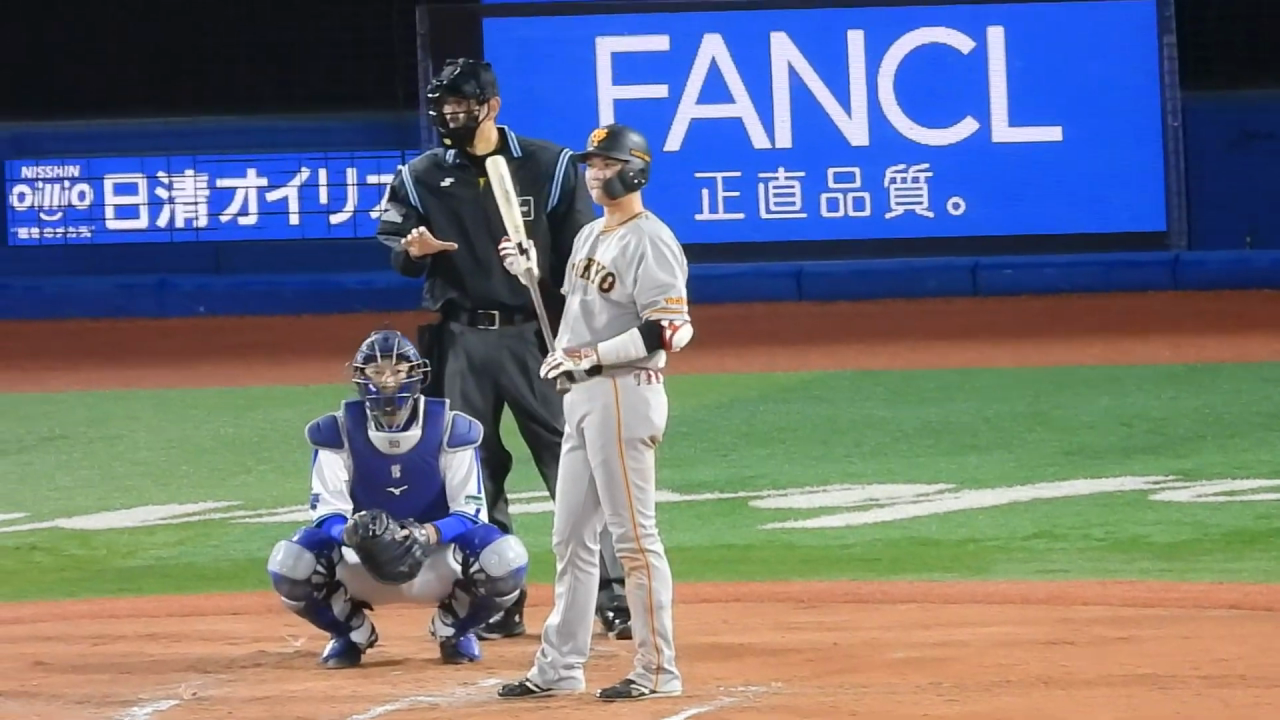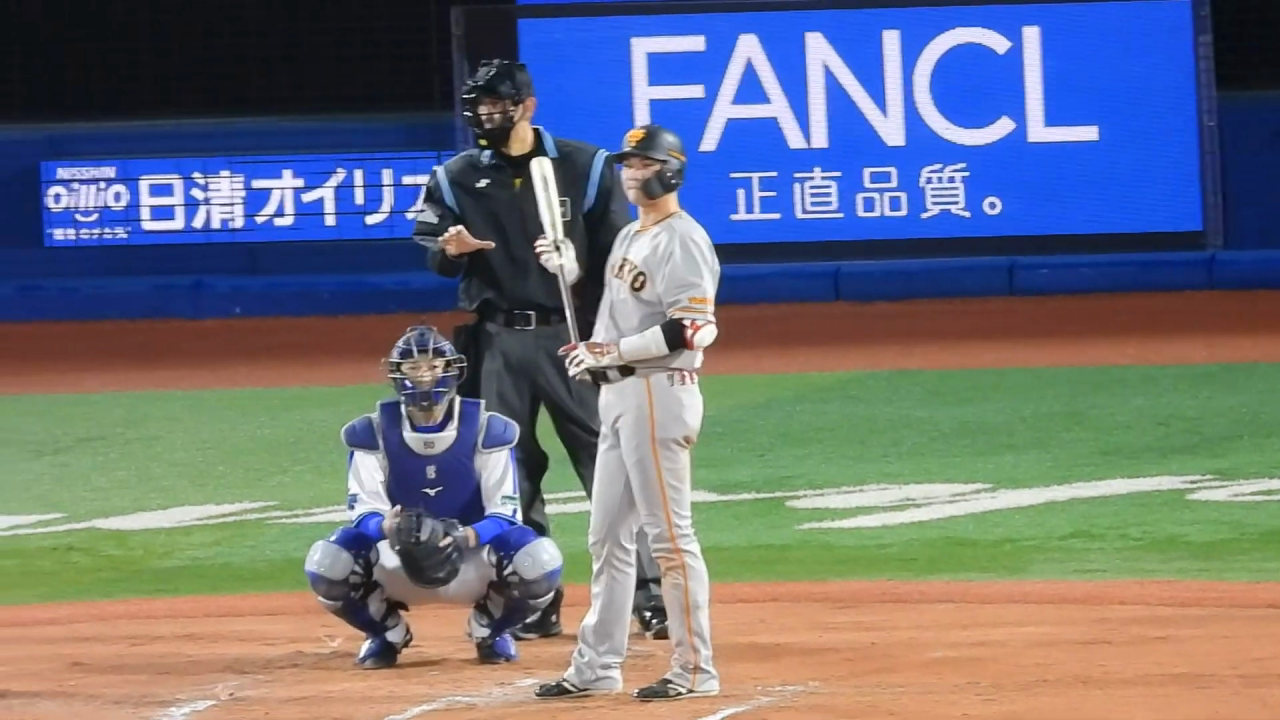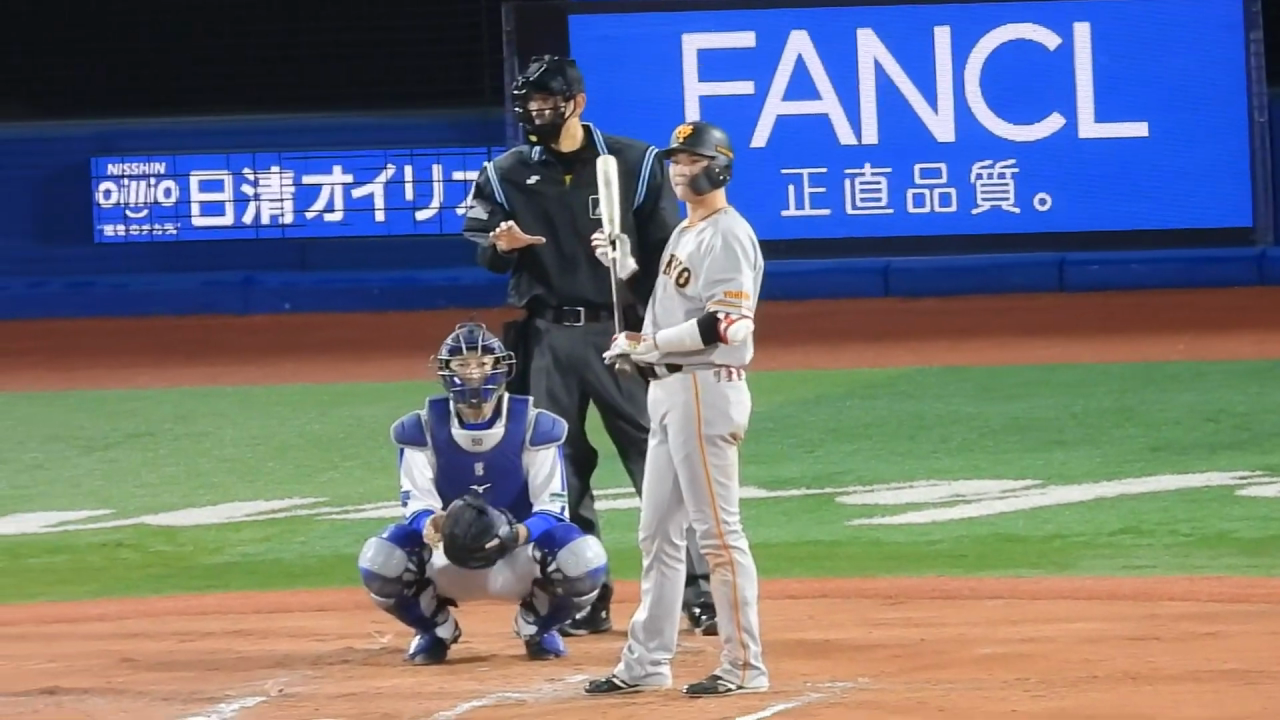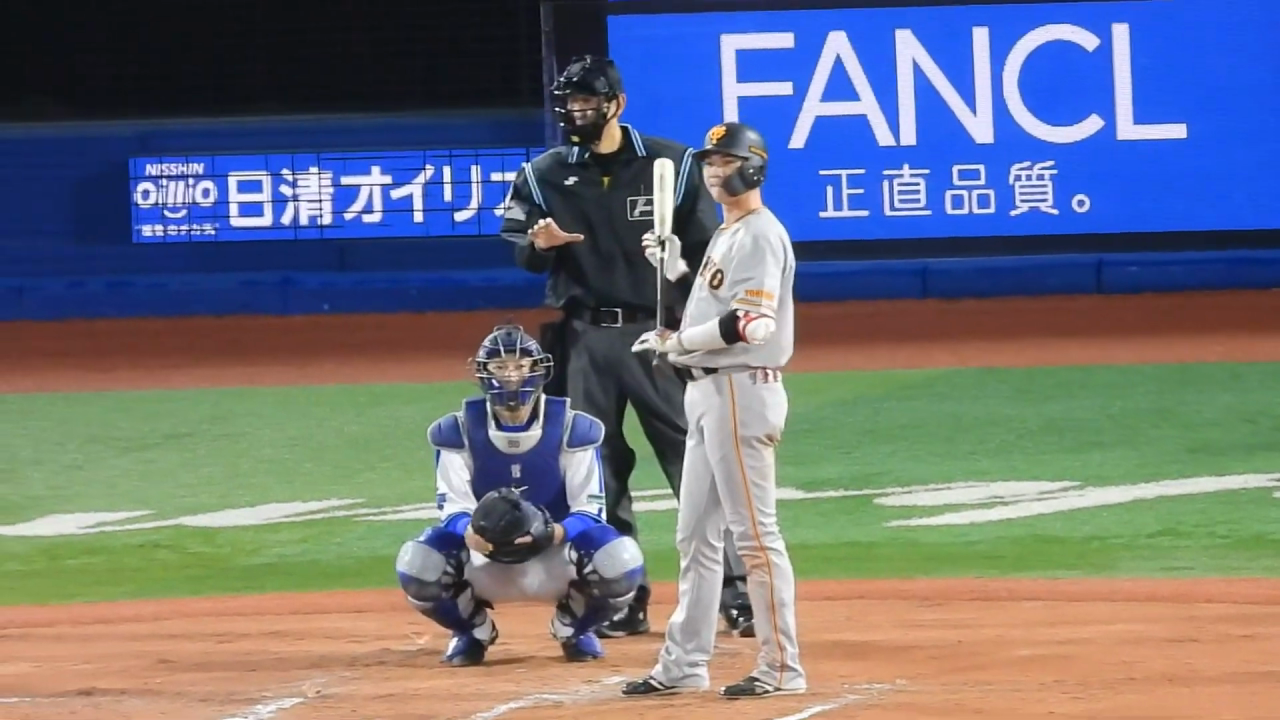
dt=0.2s
person 1, frame 1
left shoulder: (549, 165)
right shoulder: (419, 175)
left elbow: (578, 256)
right elbow: (393, 249)
right wrist: (411, 251)
left hip: (535, 335)
right hip: (460, 339)
right knee: (473, 474)
person 1, frame 2
left shoulder: (585, 166)
right shoulder: (455, 176)
left elbow: (614, 257)
right elbow: (429, 251)
right wrist: (449, 249)
left hip: (571, 335)
right hip: (497, 340)
right knee: (510, 474)
person 1, frame 3
left shoulder: (635, 162)
right shoulder: (505, 173)
left elbow: (664, 253)
right elbow: (482, 250)
right wrist: (500, 246)
left hip: (620, 332)
right hip: (547, 336)
right knee: (559, 472)
person 1, frame 4
left shoulder: (672, 164)
right shoulder: (544, 173)
left elbow: (703, 253)
right elbow: (519, 249)
right wrist: (539, 245)
left hip: (658, 333)
right hip: (584, 338)
right knee: (597, 473)
person 2, frame 1
left shoulder: (650, 240)
right shoulder: (588, 235)
left elbow: (671, 329)
left wrist: (591, 354)
right wrist: (530, 272)
left hip: (624, 394)
right hip: (581, 395)
left knee: (633, 535)
right knee: (571, 535)
left ankle: (658, 670)
right ankle: (560, 664)
person 2, frame 2
left shoulder: (683, 239)
right shoulder: (628, 236)
left elbow: (695, 329)
left wrist: (611, 351)
right wrist: (568, 271)
left hip: (658, 394)
right hip: (617, 395)
left knee: (669, 534)
right knee: (607, 535)
left ankle: (694, 669)
right ankle: (596, 665)
person 2, frame 3
left shoulder: (728, 233)
right shoulder: (683, 232)
left elbow: (729, 324)
left wrist: (648, 342)
right wrist: (625, 267)
left hip: (706, 389)
right hip: (669, 390)
left knee: (717, 530)
right knee: (658, 531)
left ankle: (744, 665)
right ankle: (647, 660)
person 2, frame 4
left shoulder: (760, 234)
right shoulder: (725, 233)
left elbow: (751, 323)
left wrist: (676, 339)
right wrist: (676, 268)
left hip: (742, 391)
right hip: (709, 392)
left knee: (755, 532)
right knee: (696, 533)
left ankle: (782, 667)
right ankle: (685, 662)
person 3, frame 1
left shoulder: (451, 429)
right shoulder: (338, 431)
left elbow: (471, 512)
right elbow: (326, 510)
left wrist: (429, 533)
right wrist: (348, 532)
left hip: (436, 560)
right hip: (363, 563)
left knee: (506, 559)
right knee: (288, 565)
left ankle: (452, 628)
right ankle: (352, 633)
person 3, frame 2
left shoulder: (486, 428)
right shoulder: (373, 431)
left elbow: (505, 511)
right elbow: (363, 508)
left wrist: (468, 537)
right wrist: (385, 526)
left hip: (471, 562)
right hip: (400, 563)
left knee: (540, 562)
right knee: (326, 564)
left ankle: (489, 629)
right ankle: (386, 633)
person 3, frame 3
left shoulder: (534, 426)
right shoulder: (423, 428)
left elbow: (553, 509)
right elbow: (417, 504)
left wrist: (518, 534)
right wrist: (431, 526)
left hip: (519, 558)
right hip: (449, 561)
left knee: (584, 560)
right knee: (379, 562)
left ankle: (536, 626)
right ankle: (436, 629)
person 3, frame 4
left shoulder: (570, 428)
right shoulder: (459, 429)
left elbow: (591, 510)
right elbow: (454, 507)
left wrist: (554, 533)
right wrist: (470, 530)
left hip: (555, 559)
right hip: (486, 562)
left knee: (621, 563)
right knee: (417, 567)
left ankle: (573, 627)
right ankle: (473, 630)
